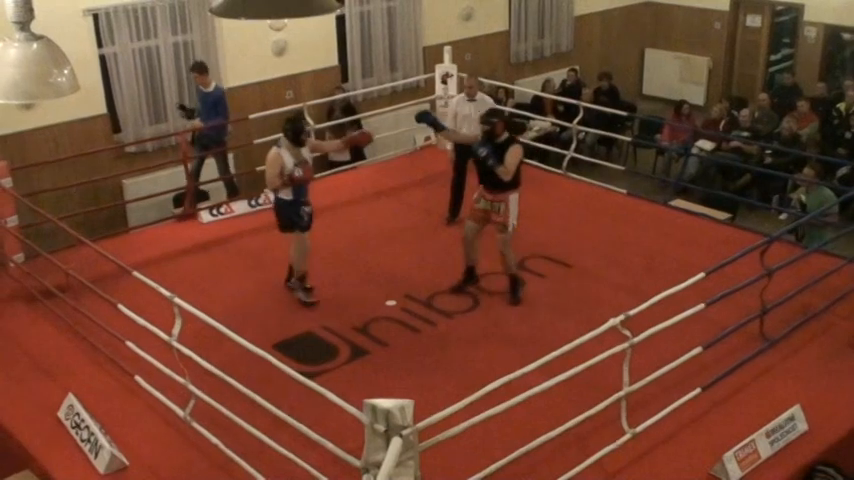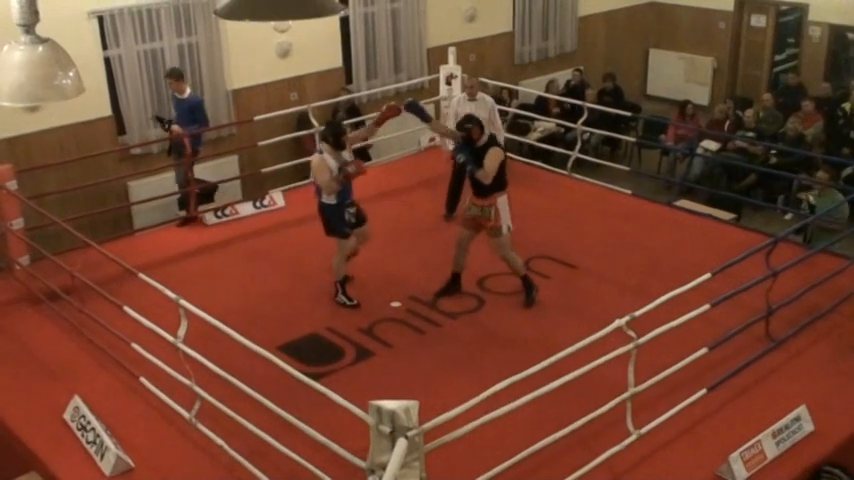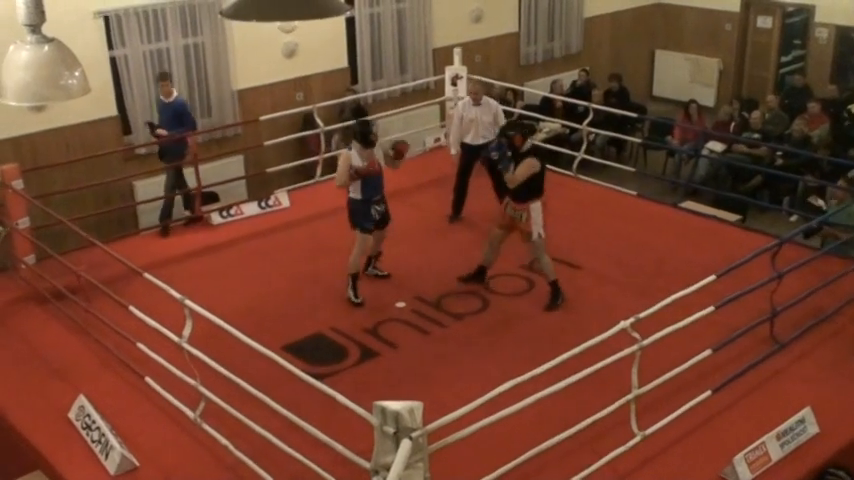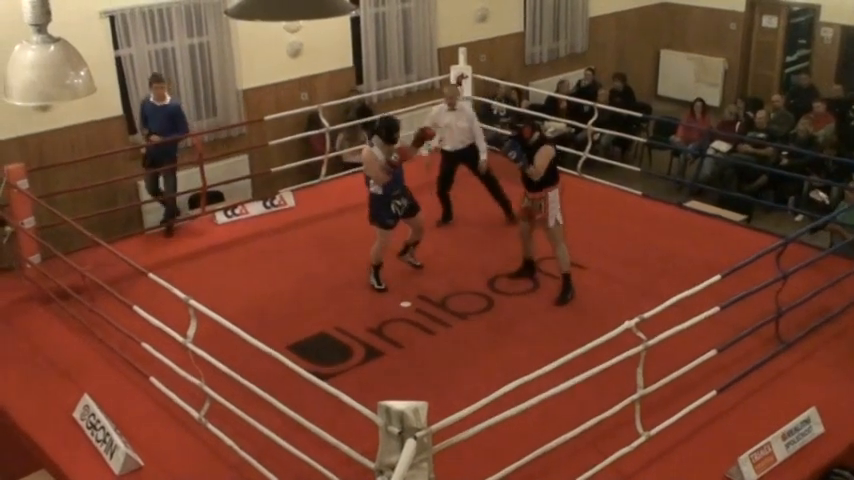
dt=0.4s
person 1, frame 1
left shoulder: (514, 146)
right shoulder: (483, 138)
left elbow: (507, 175)
right elbow: (456, 137)
left wrist: (489, 157)
right wrist: (434, 124)
left hip: (505, 200)
right hip: (485, 194)
left knee: (505, 247)
right knee: (468, 236)
left ankle: (515, 283)
right ankle: (470, 275)
person 1, frame 2
left shoulder: (494, 150)
right shoulder: (468, 141)
left elbow: (486, 178)
right elbow: (444, 131)
left wrist: (467, 163)
right wrist: (423, 115)
left hip: (494, 203)
right hip: (476, 201)
left knee: (504, 251)
right knee: (461, 242)
left ankle: (528, 285)
right ankle: (455, 282)
person 1, frame 3
left shoulder: (531, 160)
right shoulder: (516, 150)
left elbow: (511, 182)
left wrist: (502, 159)
right wrist: (499, 158)
left hip: (528, 208)
right hip: (512, 203)
left knee: (538, 254)
right knee: (494, 239)
left ankle: (556, 291)
right ankle: (480, 274)
person 1, frame 4
left shoulder: (545, 147)
right shoulder: (527, 141)
left elbow: (537, 174)
left wrist: (519, 157)
right wrist: (511, 147)
left hip: (546, 196)
right hip: (530, 194)
left knee: (556, 241)
right knee: (524, 233)
left ankle: (567, 285)
right ankle: (528, 267)
person 2, frame 1
left shoulder: (305, 145)
right shoulder: (276, 155)
left elbow: (330, 146)
right elbow: (271, 184)
left wrist: (351, 140)
right wrist: (291, 179)
left hip: (302, 201)
right hip: (287, 204)
left knee: (300, 244)
right knee: (302, 246)
left ankle: (292, 279)
right ankle: (299, 287)
person 2, frame 2
left shoulder: (344, 145)
right shoulder: (319, 160)
left elbow: (366, 132)
right elbow: (328, 190)
left wrist: (382, 118)
right wrist: (346, 176)
left hip: (347, 202)
right hip: (332, 208)
left knee: (364, 234)
right knee: (342, 249)
left ankle: (341, 264)
right ankle: (340, 293)
person 2, frame 3
left shoulder: (377, 147)
right shoulder: (347, 156)
left elbow: (394, 164)
right elbow: (340, 183)
left wrist: (399, 155)
right wrist: (358, 172)
left hip: (378, 200)
right hip: (360, 204)
left knee: (381, 236)
right knee: (362, 245)
left ankle: (370, 267)
right ankle: (352, 287)
person 2, frame 4
left shoulder: (392, 144)
right shoulder: (369, 153)
left elbow: (407, 154)
right elbow: (381, 180)
left wrist: (418, 142)
right wrist: (392, 164)
left hip: (400, 192)
right hip: (382, 199)
left knee: (419, 226)
right knee: (383, 241)
left ankle: (407, 253)
right ankle: (374, 275)
person 3, frame 1
left shoulder: (218, 93)
right shoulder: (199, 89)
left elbow: (224, 119)
left wrist: (203, 124)
right wrist: (197, 118)
left hip: (216, 137)
right hip: (202, 135)
left knee: (223, 171)
right knee: (194, 170)
left ankle: (234, 196)
person 3, frame 2
left shoulder: (195, 100)
right shoulder: (175, 97)
left elbow: (204, 124)
left wrist: (182, 130)
right wrist: (173, 125)
left hip: (190, 144)
right hip: (177, 143)
left knee: (183, 179)
right knee: (180, 181)
right ankle: (191, 212)
person 3, frame 3
left shoulder: (180, 104)
right shoulder: (160, 101)
left elbow: (192, 127)
left wrist: (168, 134)
right wrist: (157, 129)
left hip: (176, 149)
right hip: (165, 148)
left knee: (169, 187)
right knee: (179, 183)
left ankle: (165, 222)
right ankle: (195, 212)
person 3, frame 4
left shoulder: (174, 107)
right shoulder: (145, 104)
left elbow: (184, 131)
left wrist: (163, 139)
right wrist: (146, 133)
left hip: (168, 153)
right hip: (151, 153)
left knee: (170, 189)
right knee: (151, 188)
left ankle: (169, 222)
right ankle: (172, 211)
person 4, frame 1
left shoulder: (488, 102)
right shoulder: (456, 102)
right elbow: (450, 126)
right wrist: (450, 148)
right hip: (461, 145)
right knee: (458, 179)
right ankle: (453, 213)
person 4, frame 2
left shoulder: (488, 102)
right shoulder: (456, 102)
left elbow: (497, 125)
right elbow: (450, 126)
right knee: (457, 178)
right ankle: (450, 210)
person 4, frame 3
left shoulder: (493, 106)
right shoulder: (461, 106)
left elbow: (502, 128)
right elbow: (455, 129)
right wrist: (454, 151)
left hip: (488, 146)
right hip: (468, 147)
left knee: (498, 179)
right knee: (461, 179)
right ankle: (456, 212)
person 4, frame 4
left shoulder: (467, 110)
right shoulder: (436, 112)
left elbow: (477, 133)
right elbow: (426, 132)
left wrist: (483, 157)
left hip: (469, 149)
right hip: (449, 153)
left knee: (488, 180)
right knee: (442, 187)
left ankle: (508, 211)
right ankle: (447, 216)
